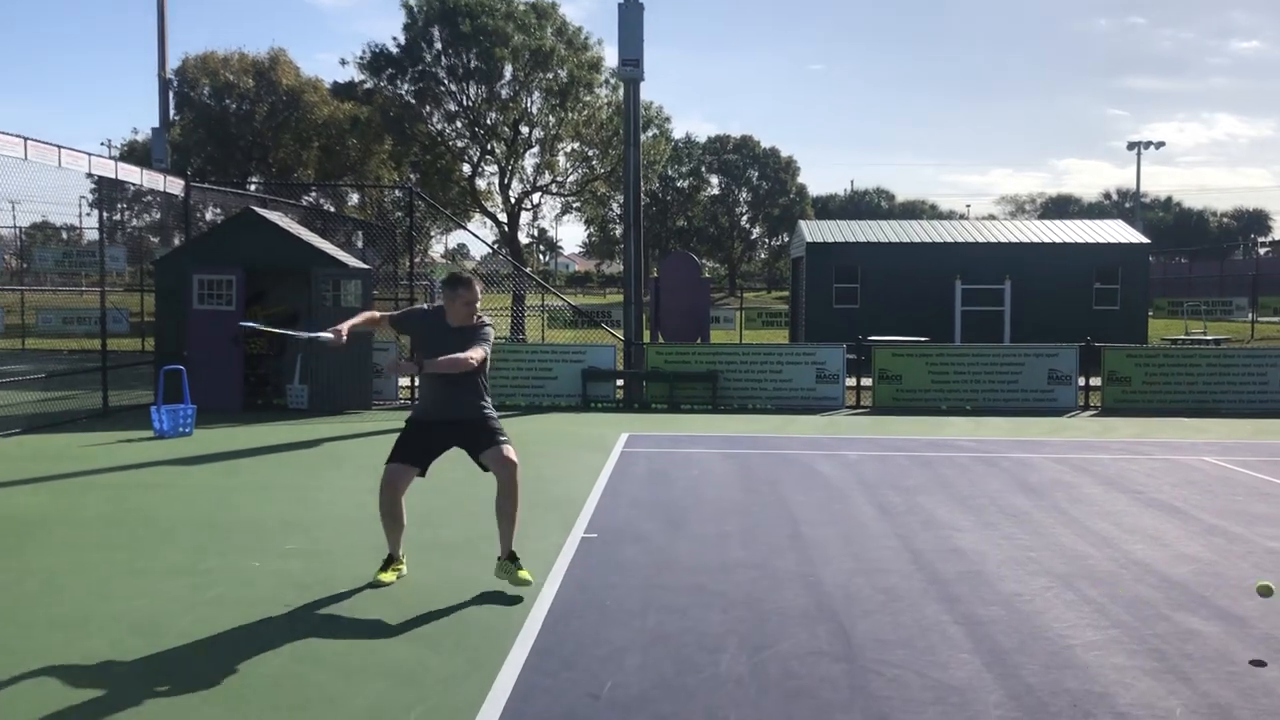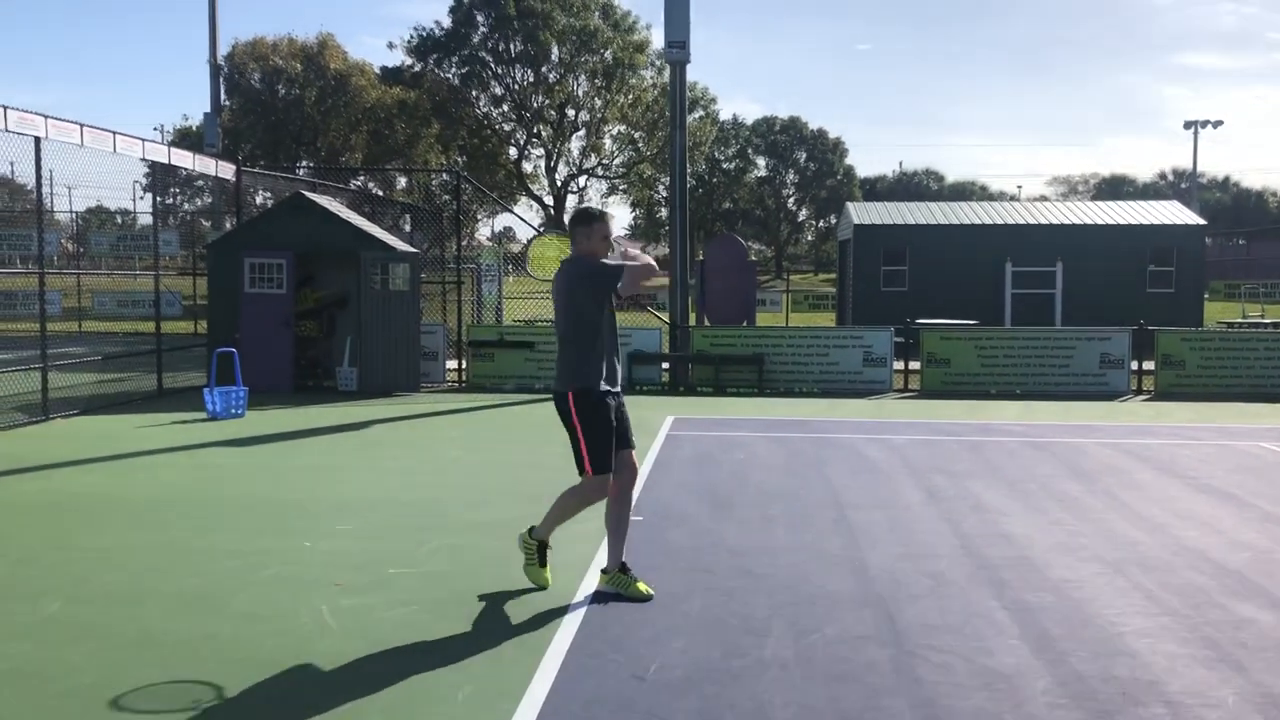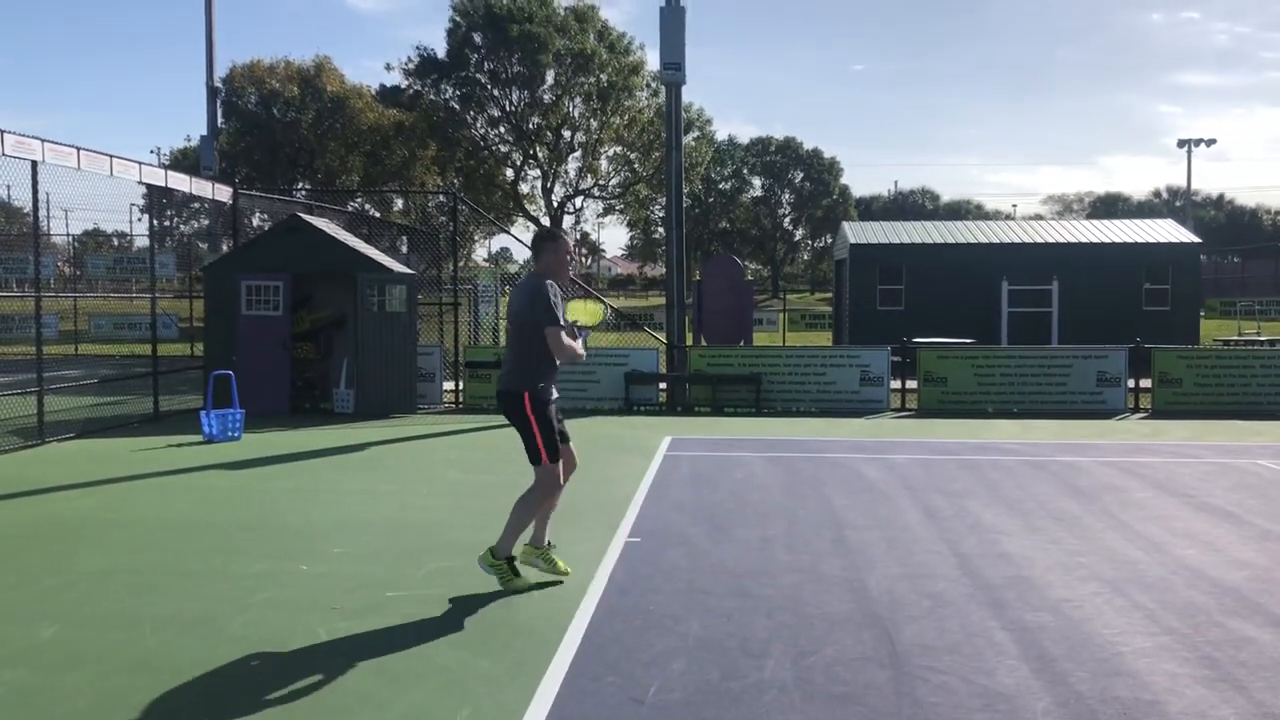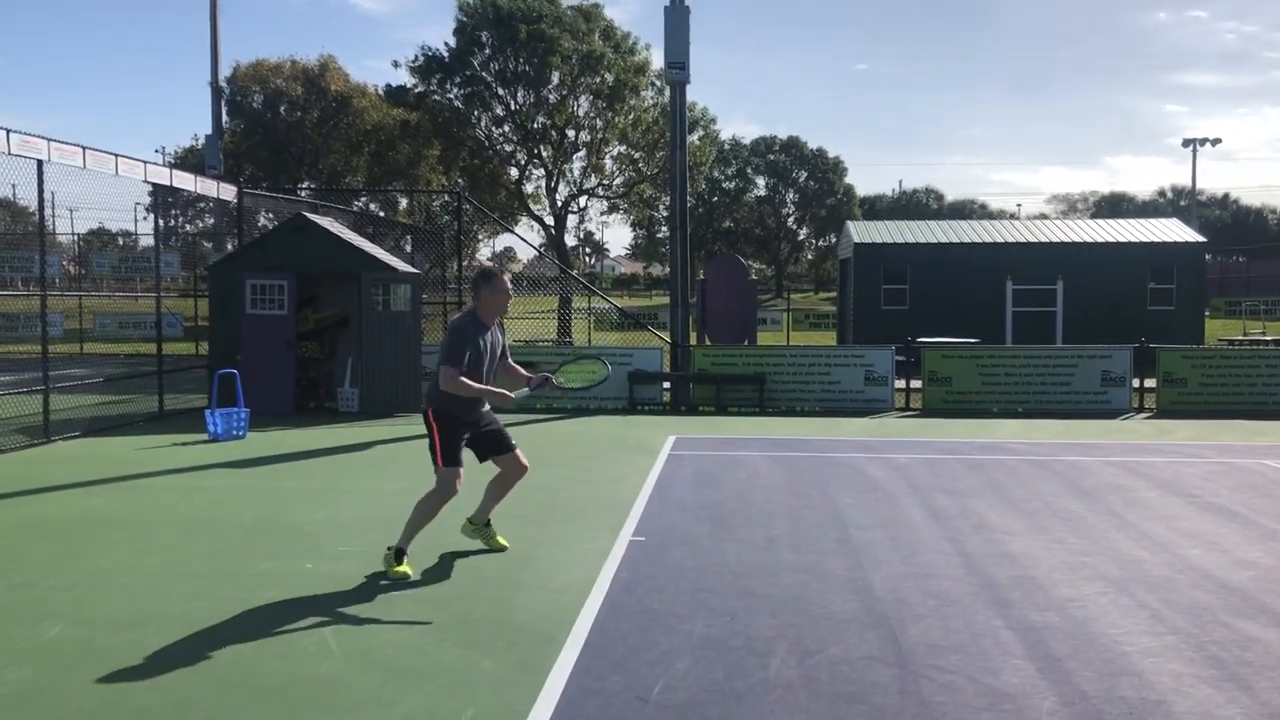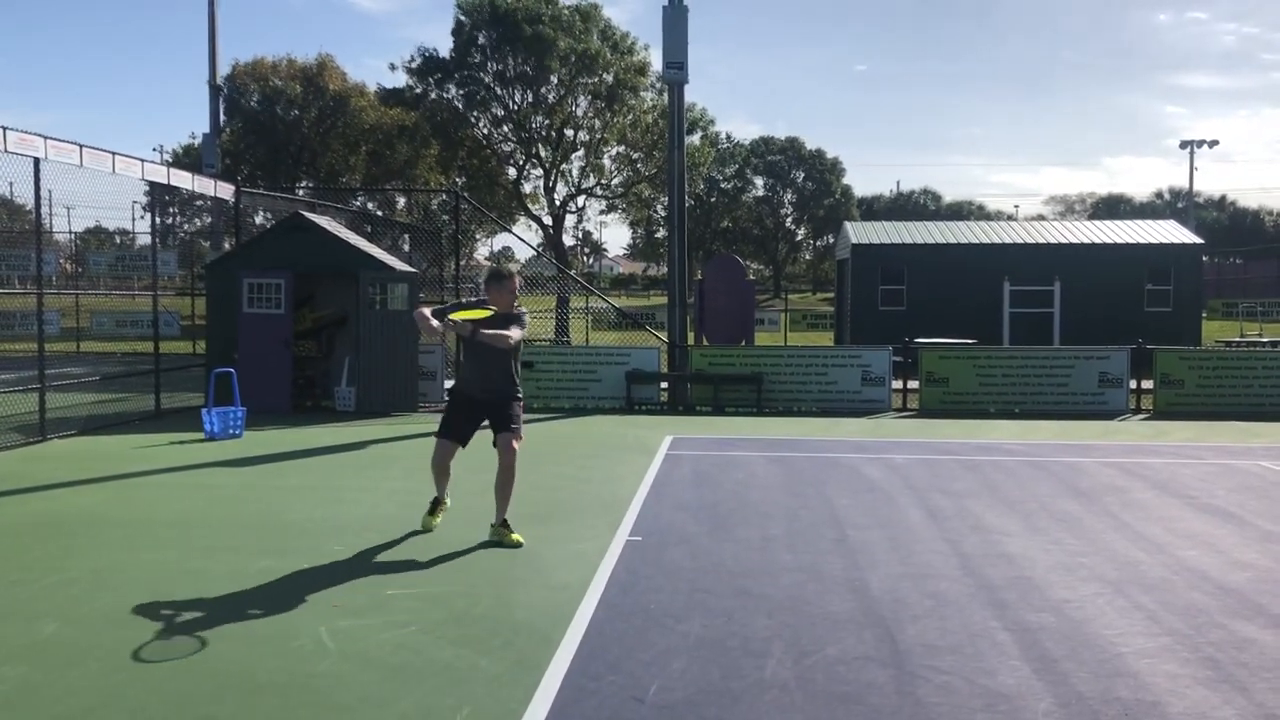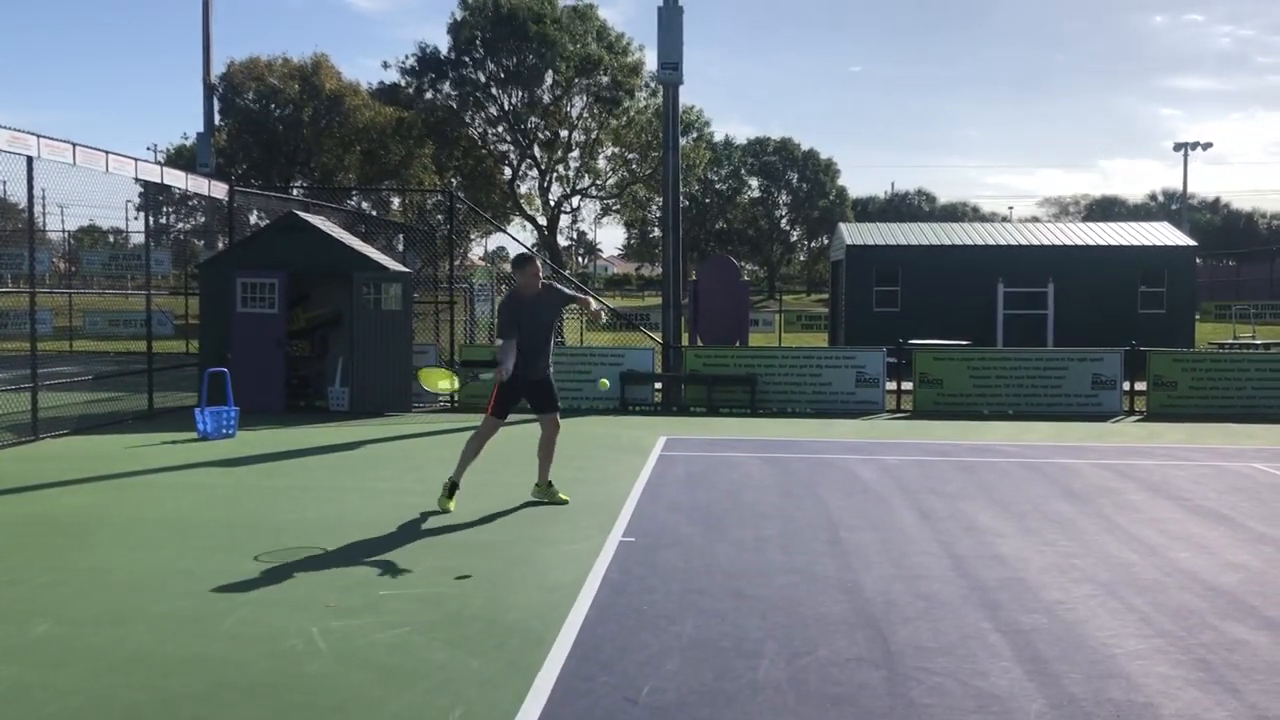
dt=0.7s
person 1, frame 1
left shoulder: (482, 329)
right shoulder: (423, 317)
left elbow: (469, 360)
right elbow: (377, 317)
left wrist: (420, 366)
right wrist: (346, 326)
left hip: (475, 416)
right hip: (428, 417)
left knee: (508, 465)
right knee: (390, 484)
left ankle: (506, 557)
right ankle: (395, 558)
person 1, frame 2
left shoulder: (579, 274)
right shoulder: (587, 270)
right elbow: (649, 268)
right wrist: (634, 256)
left hip: (602, 389)
right hip: (581, 392)
left knee: (627, 475)
right knee: (598, 485)
left ankle: (614, 571)
right ankle: (536, 538)
person 1, frame 3
left shoulder: (526, 288)
right shoulder: (545, 289)
right elbow: (562, 348)
left wrist: (566, 338)
right wrist: (578, 347)
left hip: (535, 393)
right hip: (527, 394)
left knee: (567, 464)
right knee: (549, 481)
left ankle: (537, 546)
right ankle: (499, 555)
person 1, frame 4
left shoulder: (497, 327)
right shoulder: (463, 329)
left elbow: (505, 364)
right elbow: (447, 381)
left wrist: (531, 379)
right wrist: (492, 393)
left hip: (478, 413)
right hip: (446, 414)
left knee: (517, 467)
right knee: (448, 486)
left ankle: (477, 522)
right ankle: (398, 551)
person 1, frame 5
left shoulder: (518, 316)
right shoulder: (467, 308)
left elbow: (509, 339)
right elbow: (421, 312)
left wrist: (470, 332)
right wrist: (430, 324)
left hip: (505, 396)
right hip: (466, 393)
left knee: (509, 452)
right knee: (441, 456)
left ankle: (499, 524)
right ankle: (441, 499)
person 1, frame 6
left shoulder: (549, 290)
right shoulder: (509, 305)
left elbow: (582, 300)
right elbow: (507, 344)
left wrist: (593, 307)
right wrist: (505, 365)
left hip: (541, 373)
right hip: (514, 374)
left knee: (552, 425)
right knee: (488, 427)
left ankle: (543, 485)
right ankle: (453, 483)
